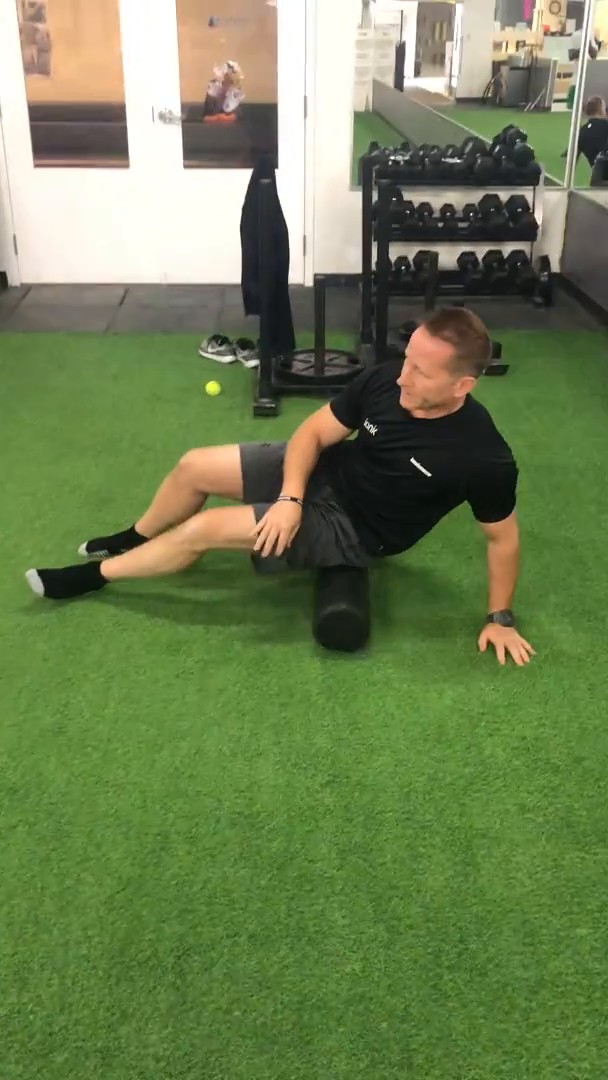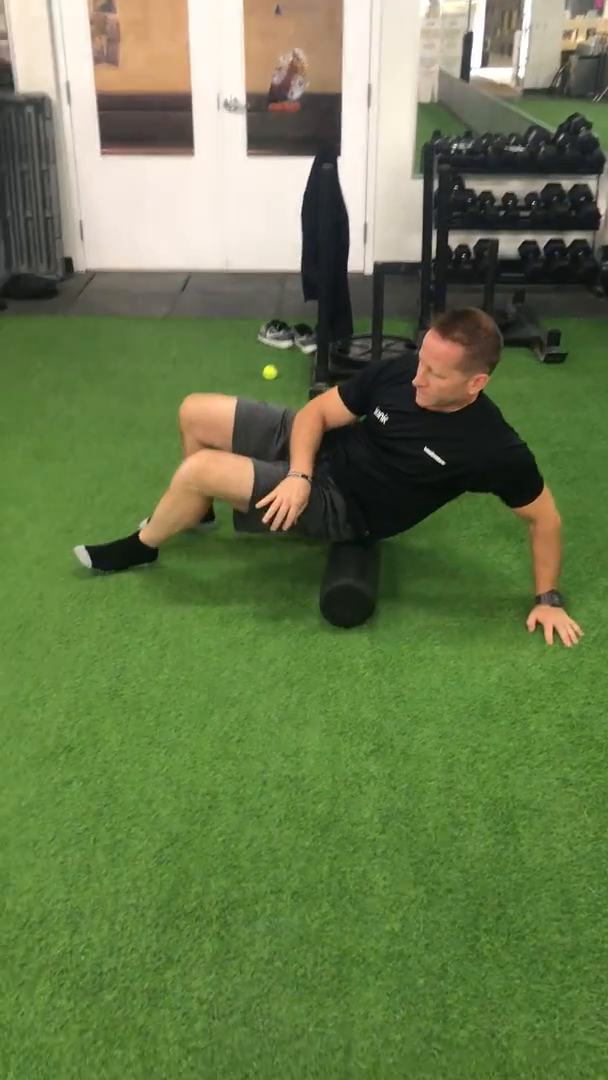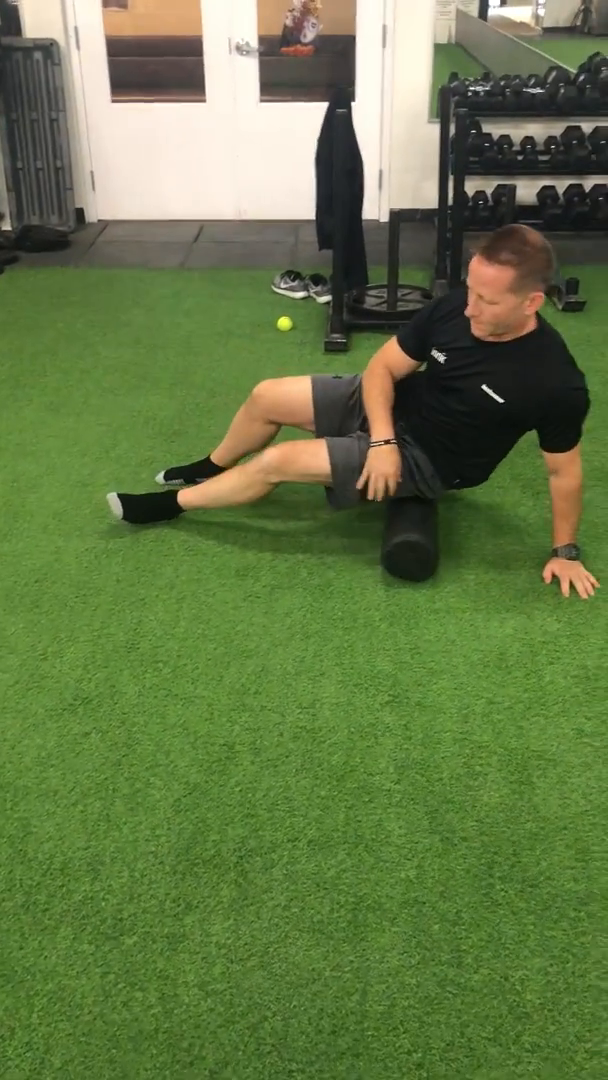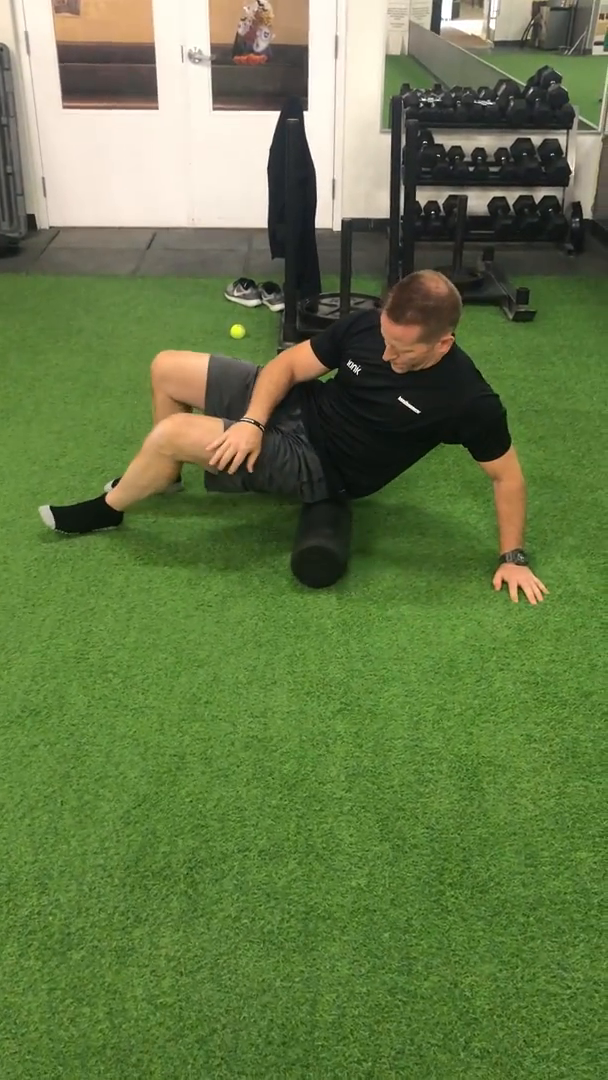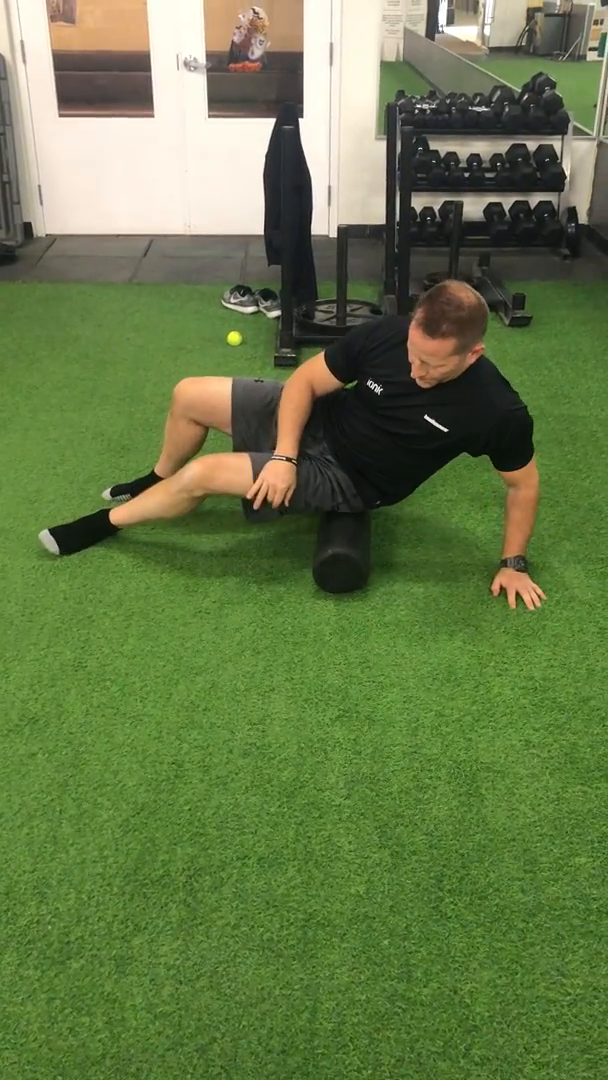
dt=1s
person 1, frame 1
left shoulder: (483, 457)
right shoulder: (384, 381)
left elbow: (503, 538)
right elbow: (314, 432)
left wrist: (500, 619)
right wrist: (291, 498)
left hip: (355, 529)
right hip: (325, 473)
left knee: (206, 529)
right knee: (195, 466)
left ankle: (95, 576)
right ankle: (135, 537)
person 1, frame 2
left shoulder: (493, 449)
right shoulder: (398, 373)
left elbow: (544, 516)
right elbow: (317, 412)
left wrist: (547, 597)
right wrist: (298, 475)
left hip: (340, 502)
right hip: (319, 448)
left knee: (197, 470)
right knee: (195, 412)
left ankle: (141, 547)
right ankle: (196, 512)
person 1, frame 3
left shoulder: (555, 383)
right shoulder: (453, 309)
left elbow: (565, 471)
right elbow: (382, 367)
left wrist: (565, 552)
right wrist: (382, 441)
left hip: (428, 461)
right hip: (392, 405)
left knee: (279, 461)
right knee: (265, 398)
left ankle: (172, 504)
right ankle: (213, 466)
person 1, frame 4
left shoulder: (467, 400)
right shoulder: (369, 325)
left elbow: (506, 474)
right elbow: (288, 364)
left wrist: (512, 556)
right wrist: (252, 422)
left hip: (317, 462)
right hip: (296, 405)
left knee: (170, 435)
right knee: (167, 368)
left ankle: (105, 510)
right ankle: (162, 475)
person 1, frame 5
left shoulder: (495, 411)
right shoulder: (386, 334)
left elbow: (523, 482)
right elbow: (305, 380)
left wrist: (513, 562)
right wrist: (285, 457)
left hip: (346, 479)
right hip: (317, 419)
left knee: (200, 475)
right knee: (188, 395)
left ankle: (106, 524)
right ankle: (158, 480)
